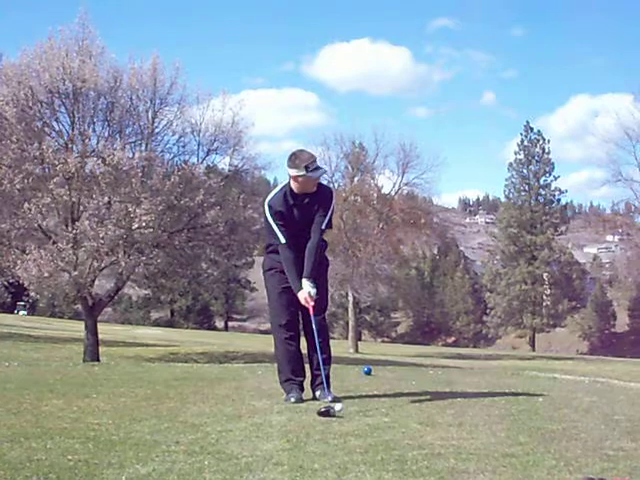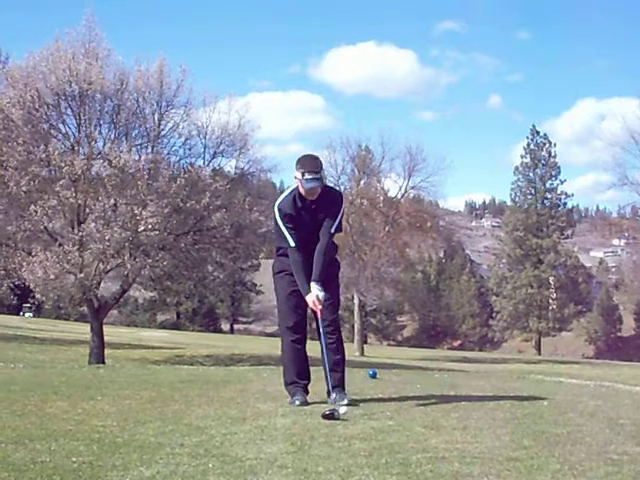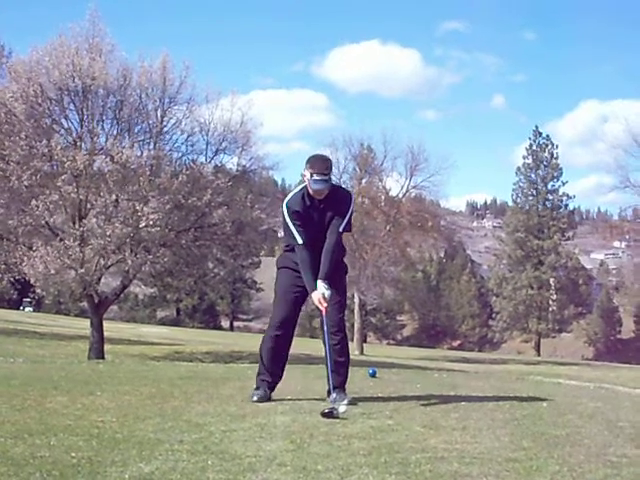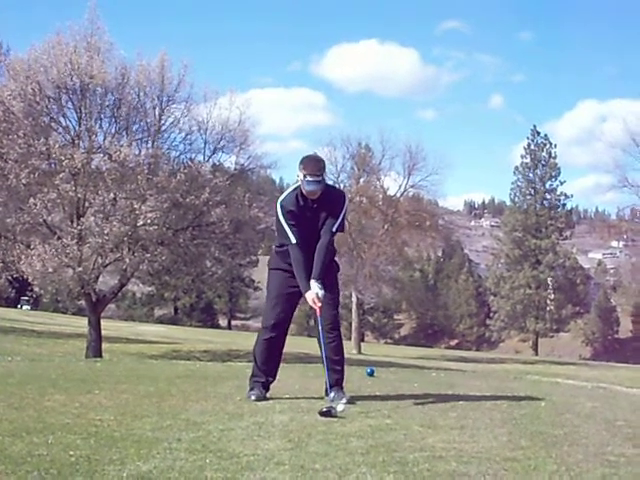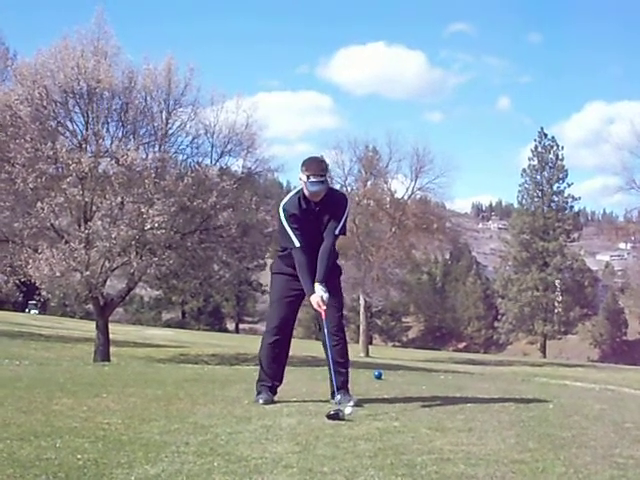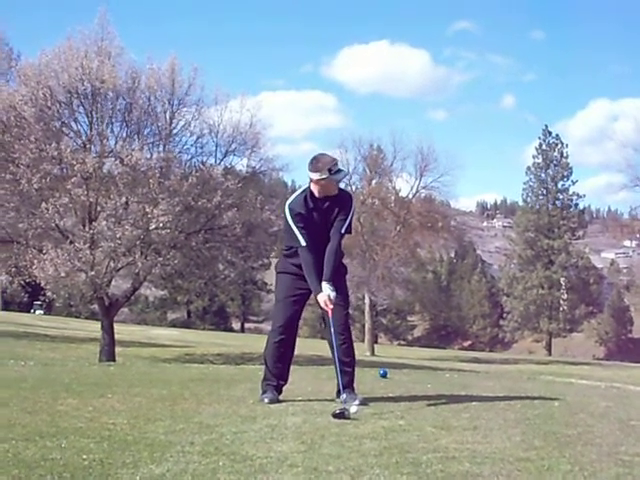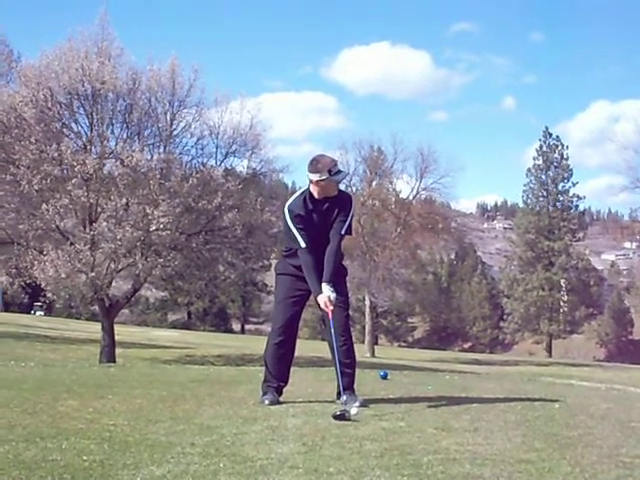
dt=0.5s
person 1, frame 1
left shoulder: (324, 195)
right shoulder: (274, 202)
left elbow: (316, 238)
right elbow: (285, 247)
left wrist: (308, 280)
right wrist: (298, 287)
left hip: (313, 263)
right hip: (280, 263)
left knee: (317, 322)
right knee: (284, 324)
left ankle: (321, 385)
right ankle: (292, 385)
person 1, frame 2
left shoulder: (334, 198)
right shoulder: (284, 205)
left elbow: (325, 241)
right elbow: (294, 249)
left wrist: (316, 283)
right wrist: (306, 290)
left hip: (324, 266)
right hip: (289, 267)
left knee: (330, 323)
right knee: (292, 326)
left ankle: (337, 388)
right ankle: (297, 388)
person 1, frame 3
left shoulder: (344, 198)
right shoulder: (293, 202)
left elbow: (333, 240)
right elbow: (302, 247)
left wrist: (323, 281)
right wrist: (311, 288)
left hip: (330, 266)
right hip: (294, 264)
left knee: (335, 324)
right knee: (280, 321)
left ankle: (337, 388)
right ankle: (265, 383)
person 1, frame 4
left shoulder: (337, 198)
right shoulder: (286, 202)
left elbow: (326, 240)
right elbow: (296, 247)
left wrist: (316, 280)
right wrist: (306, 287)
left hip: (322, 266)
right hip: (286, 265)
left knee: (330, 324)
right knee: (273, 322)
left ankle: (335, 387)
right ankle: (259, 383)
person 1, frame 5
left shoulder: (339, 201)
right shoulder: (289, 206)
left elbow: (328, 243)
right elbow: (299, 250)
left wrist: (320, 284)
right wrist: (309, 291)
left hip: (326, 270)
right hip: (289, 269)
left knee: (335, 326)
right knee: (277, 326)
left ankle: (341, 390)
right ankle: (266, 387)
person 1, frame 6
left shoulder: (344, 200)
right shoulder: (295, 205)
left elbow: (335, 242)
right elbow: (305, 250)
left wrist: (327, 283)
right wrist: (317, 290)
left hip: (331, 269)
right hip: (294, 268)
left knee: (341, 325)
right knee: (283, 325)
left ankle: (346, 389)
right ankle: (271, 386)
person 1, frame 7
left shoulder: (344, 201)
right shoulder: (294, 206)
left elbow: (334, 243)
right elbow: (304, 251)
left wrist: (327, 284)
right wrist: (317, 291)
left hip: (331, 270)
right hip: (295, 269)
left knee: (341, 327)
right knee: (282, 326)
left ankle: (347, 390)
right ankle: (272, 388)
